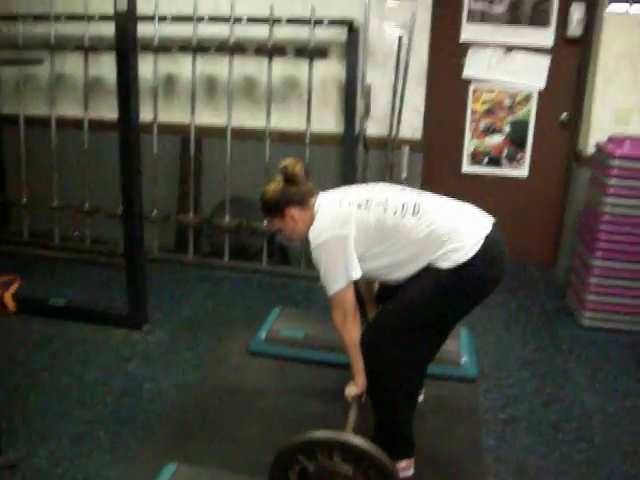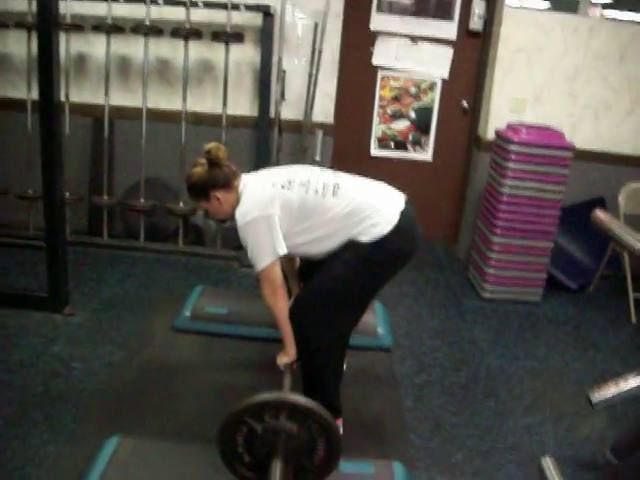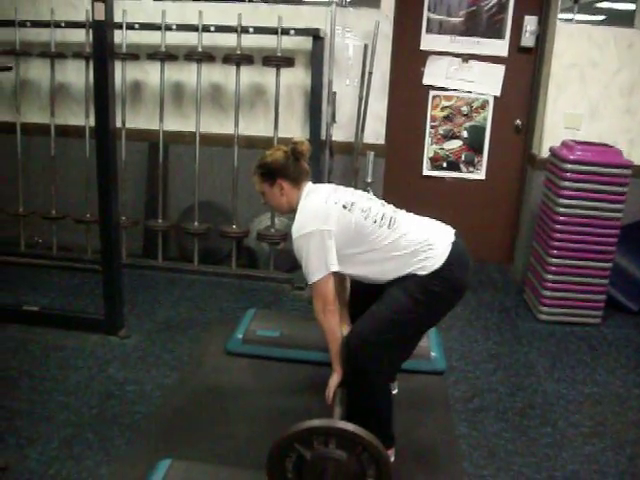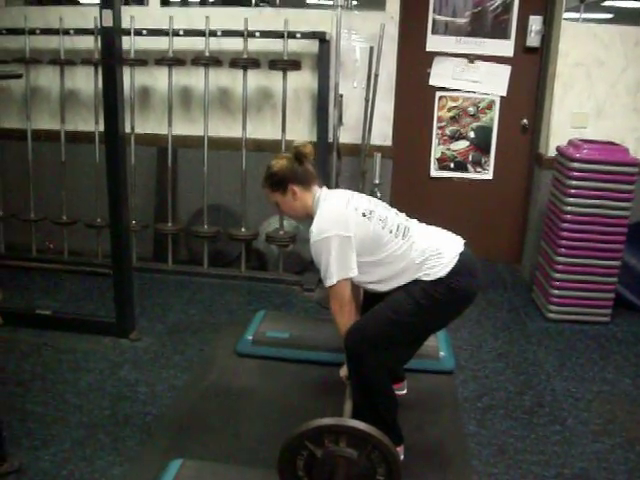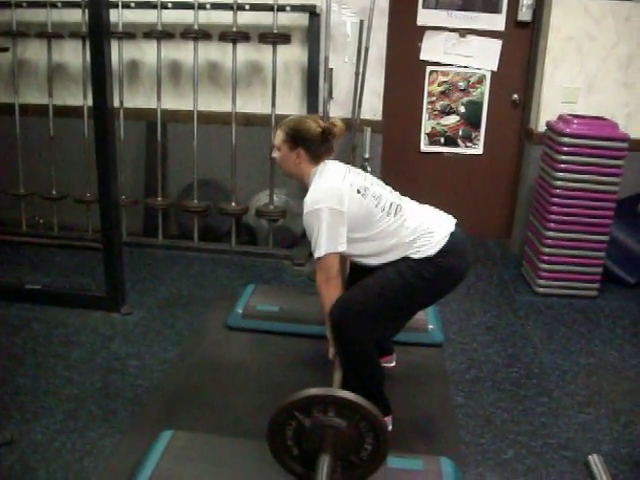
dt=1s
person 1, frame 1
left shoulder: (326, 233)
right shoulder: (337, 204)
left elbow: (345, 314)
right elbow: (366, 264)
left wrist: (359, 379)
right wrist: (375, 315)
left hip: (469, 260)
right hip: (478, 234)
left knee: (381, 342)
right knee: (396, 319)
left ankle: (395, 454)
right ankle: (405, 384)
person 1, frame 2
left shoulder: (251, 213)
right shoulder: (260, 185)
left elbow: (273, 288)
right elbow: (287, 243)
left wrist: (290, 348)
right wrist: (297, 291)
left hip: (384, 235)
right hip: (389, 210)
left knee: (310, 314)
right knee: (311, 278)
right ankle: (328, 356)
person 1, frame 3
left shoulder: (308, 225)
right shoulder: (323, 196)
left elbow: (325, 304)
right elbow: (339, 271)
left wrist: (338, 366)
right wrist: (345, 321)
left hip: (439, 270)
right hip: (439, 245)
left knee: (363, 348)
right knee: (361, 297)
left ankle: (376, 444)
right ankle: (379, 375)
person 1, frame 4
left shoulder: (326, 228)
right shoulder: (337, 200)
left elbow: (341, 305)
right elbow: (353, 285)
left wrist: (353, 358)
right wrist: (360, 325)
left hip: (448, 279)
right hip: (449, 257)
left knee: (362, 344)
right knee: (371, 308)
left ankle: (384, 441)
right ankle: (390, 376)
person 1, frame 5
left shoulder: (320, 200)
right shoulder: (334, 174)
left elbow: (328, 279)
right elbow: (342, 257)
left wrist: (335, 339)
left hip: (438, 259)
right hip: (440, 236)
left knee: (348, 316)
right knee: (358, 283)
right ankle: (379, 350)
